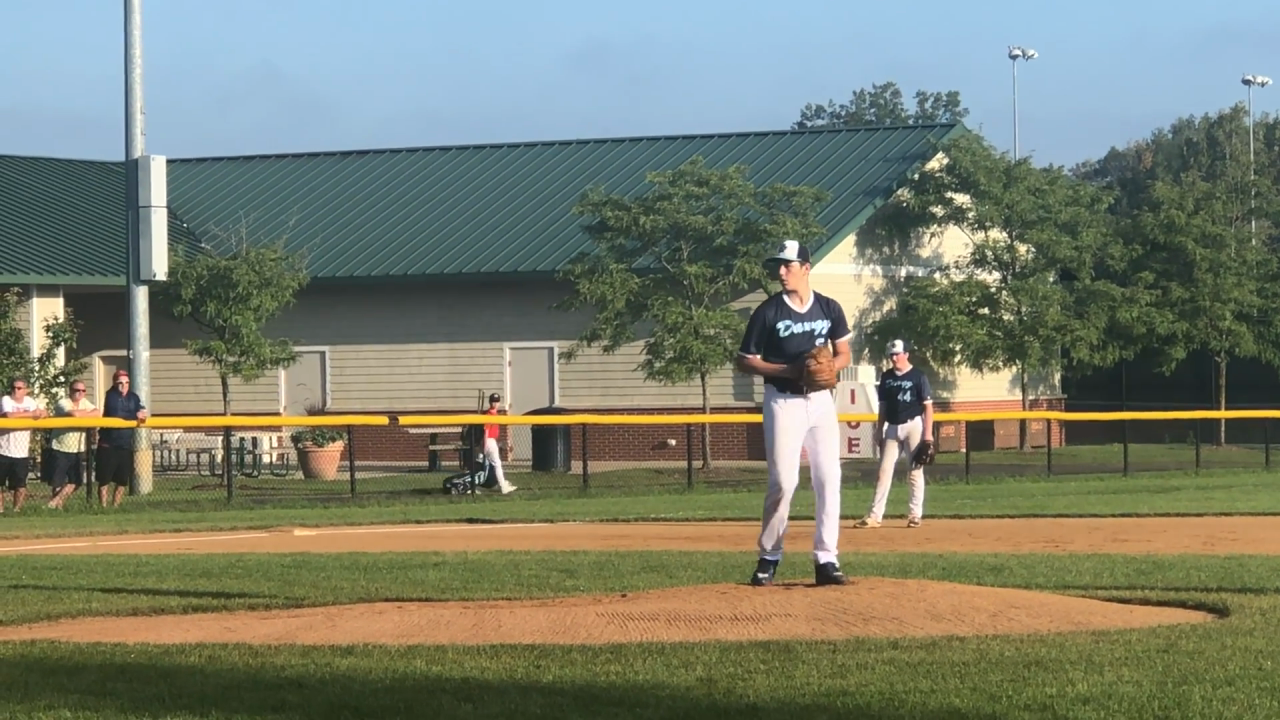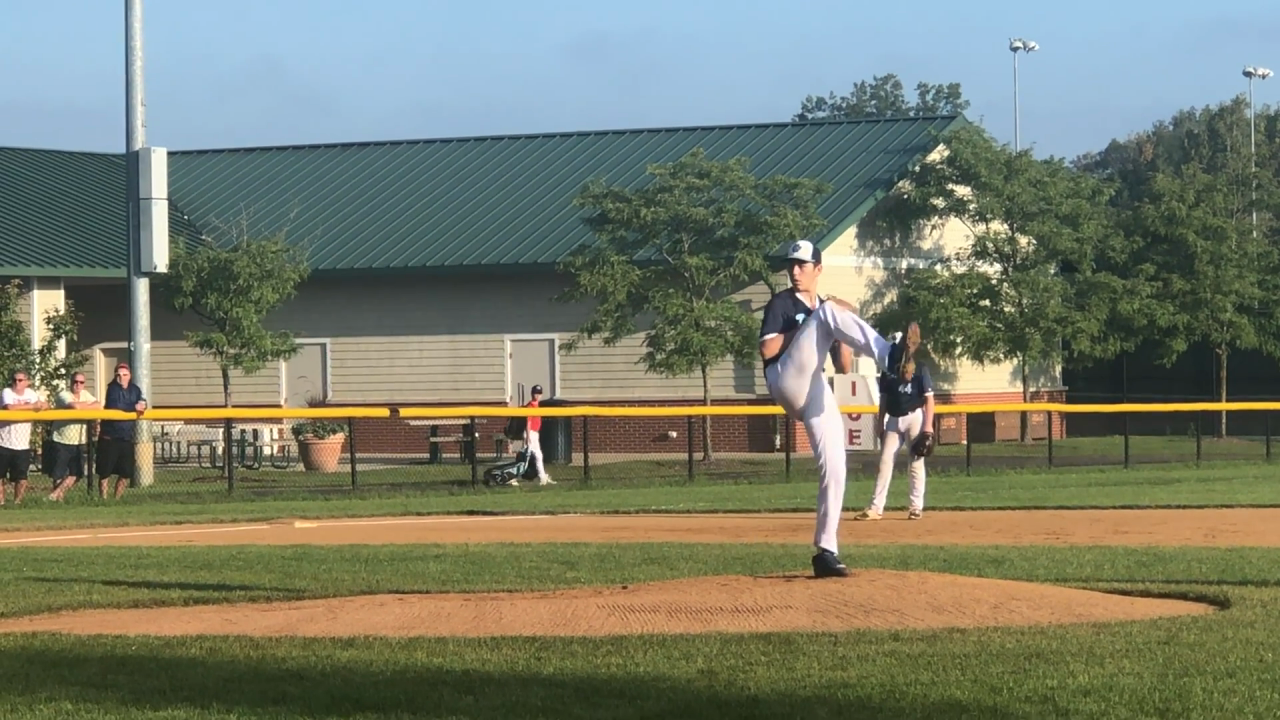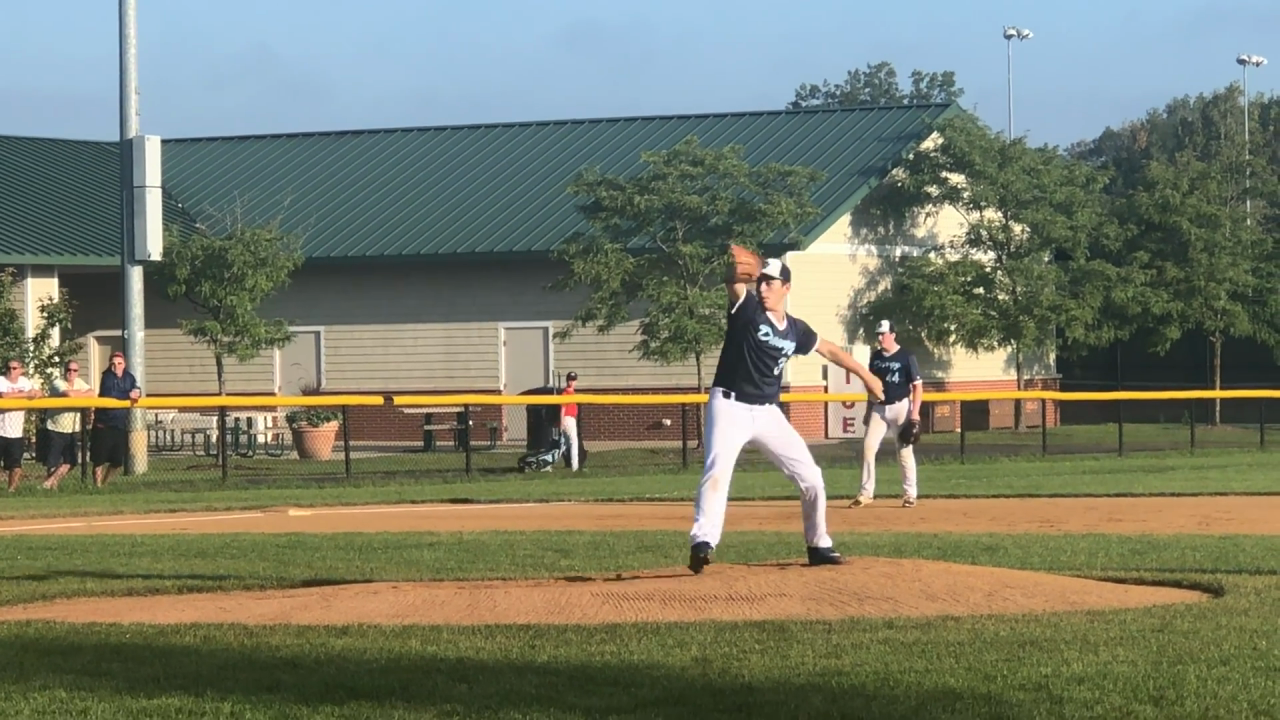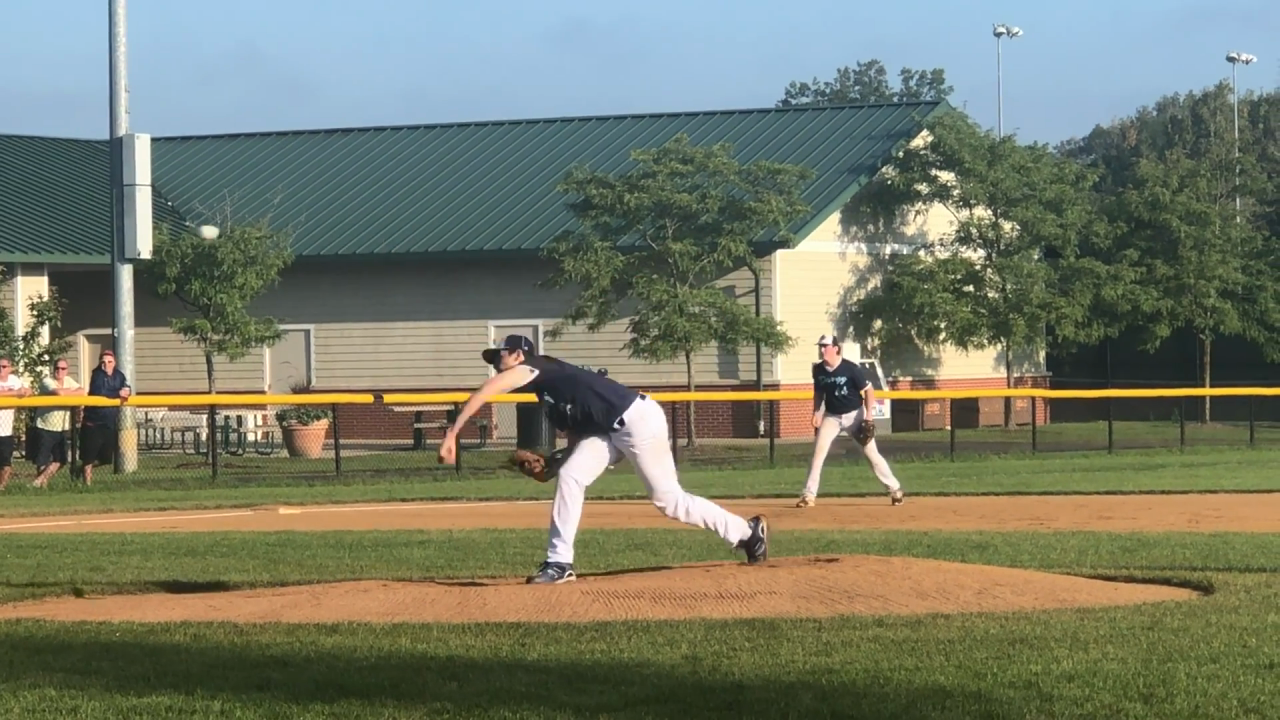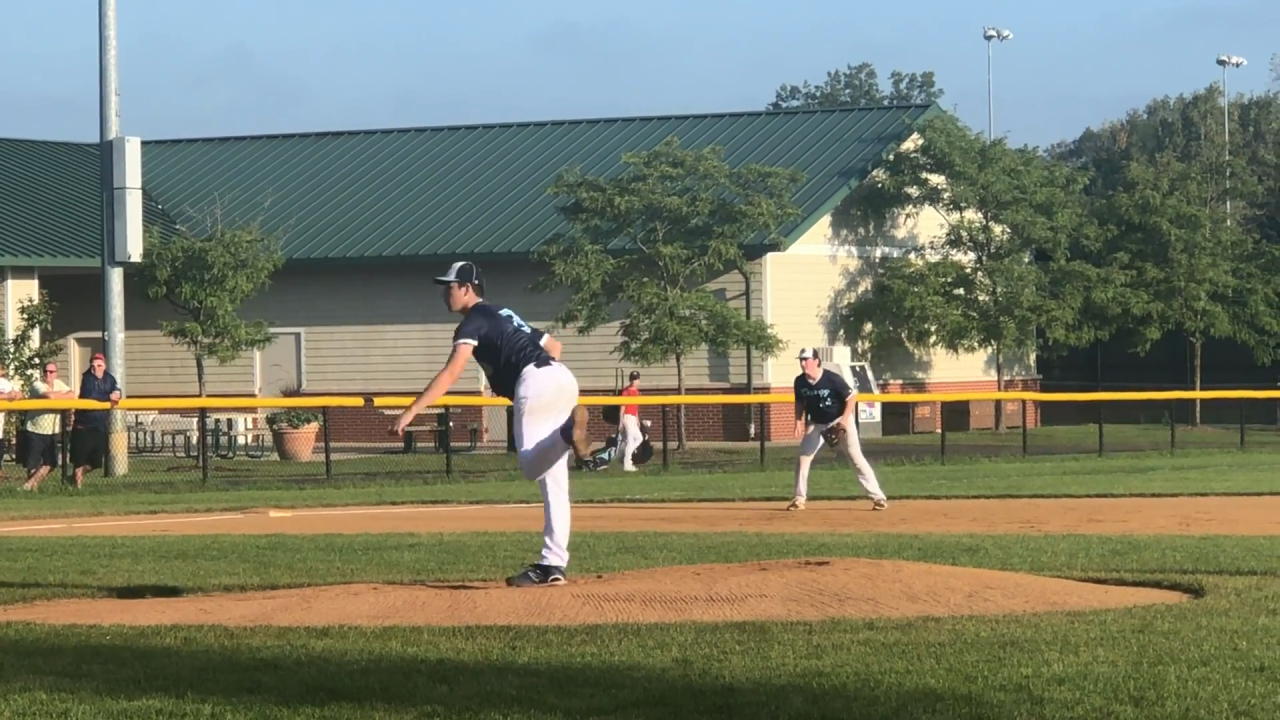
dt=0.5s
person 1, frame 1
left shoulder: (830, 308)
right shoulder: (767, 311)
left elbow: (844, 354)
right elbow: (745, 361)
right wrist: (788, 369)
left hip: (821, 398)
right hip: (783, 400)
left knee: (830, 477)
right knee: (781, 481)
left ankle: (826, 560)
right ankle: (769, 555)
person 1, frame 2
left shoulder: (827, 307)
right shoulder: (780, 303)
left elbow: (844, 366)
right elbow: (767, 349)
left wrist: (842, 337)
right wrist: (819, 326)
left hip: (816, 388)
right hip: (786, 380)
left knee: (834, 467)
right knee: (831, 311)
left ankle: (826, 551)
right ankle: (892, 356)
person 1, frame 3
left shoulder: (796, 330)
right shoulder: (746, 309)
left elbow: (829, 350)
right elbow: (735, 279)
left wrist: (866, 376)
right wrist: (744, 269)
left hip: (768, 413)
right hip: (729, 405)
left knee: (810, 477)
right knee: (718, 467)
left ankle: (819, 545)
right ankle: (703, 541)
person 1, frame 4
left shoulder: (539, 369)
right shoulder: (549, 387)
left elbow: (492, 387)
right elbow: (578, 429)
left wrist: (454, 431)
left hip: (639, 420)
right hip: (614, 427)
left knee: (671, 502)
right knee: (570, 479)
left ankle: (746, 532)
right ankle: (560, 562)
person 1, frame 5
left shoulder: (474, 322)
right shoulder: (503, 315)
left elbow: (450, 373)
right elbow: (554, 347)
left wrist: (410, 412)
left hip: (538, 383)
right hip: (563, 381)
left knee: (531, 462)
right knee: (552, 475)
left ankle: (567, 432)
right ankle: (552, 563)
